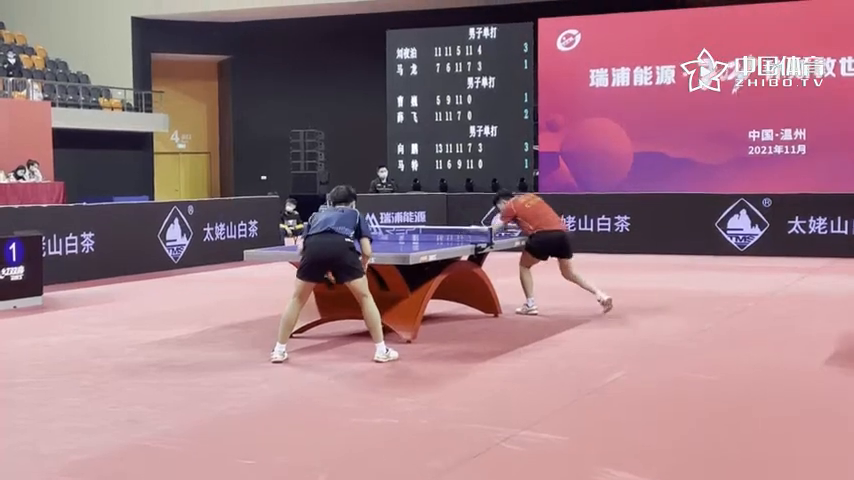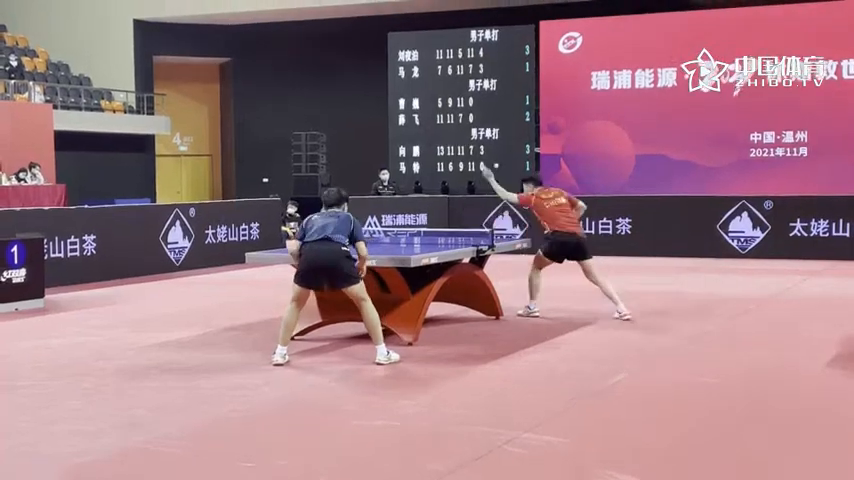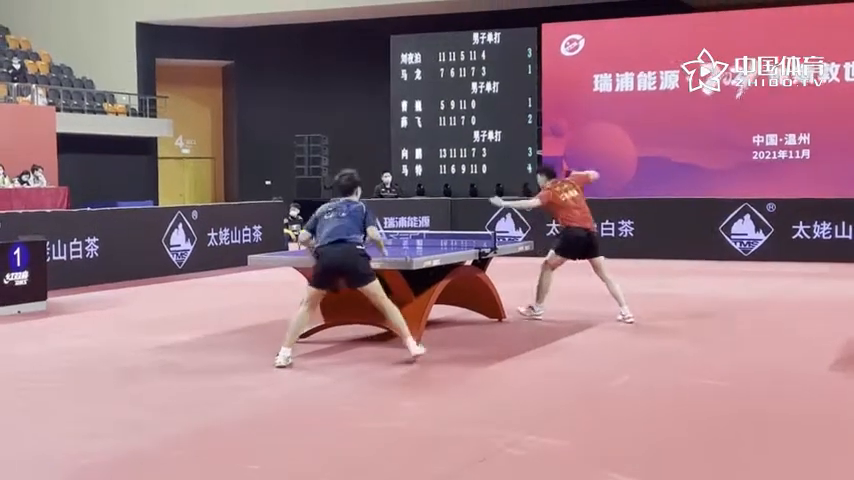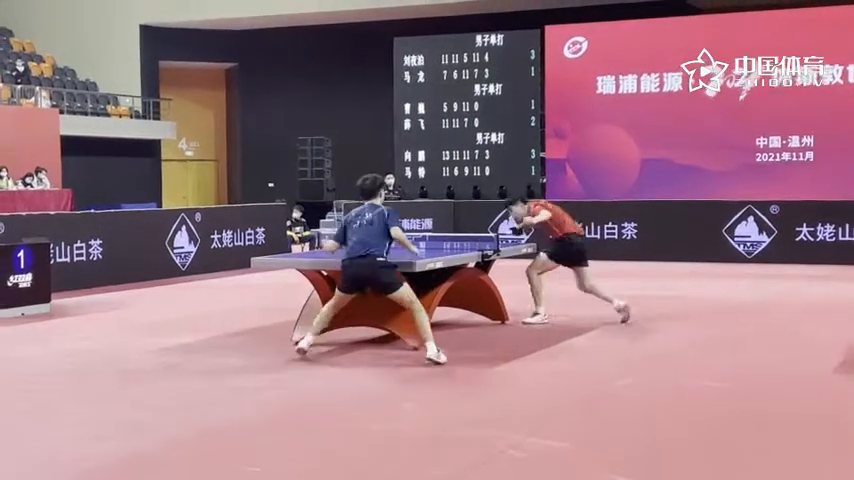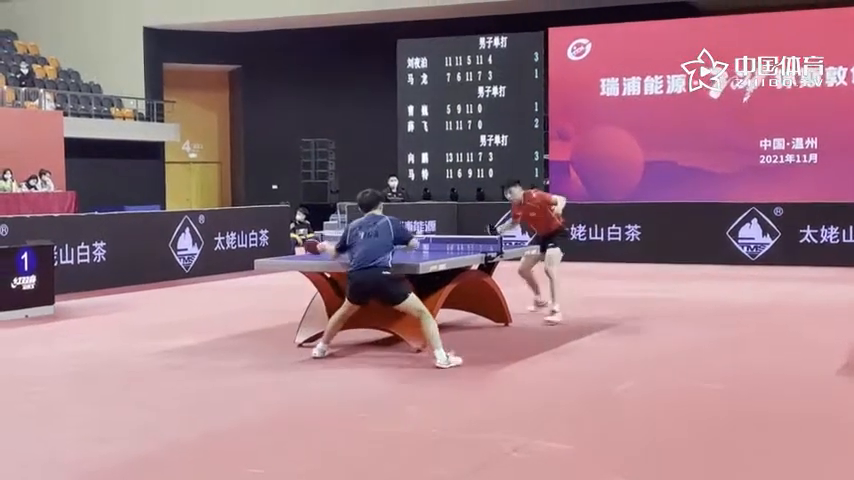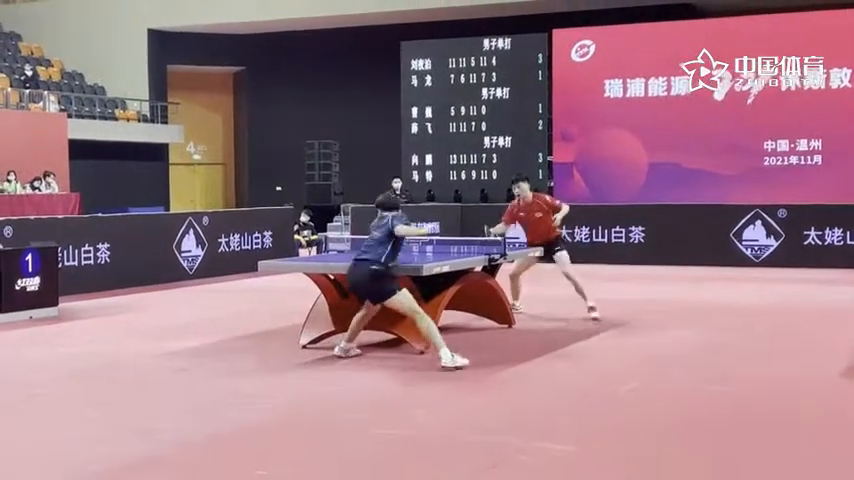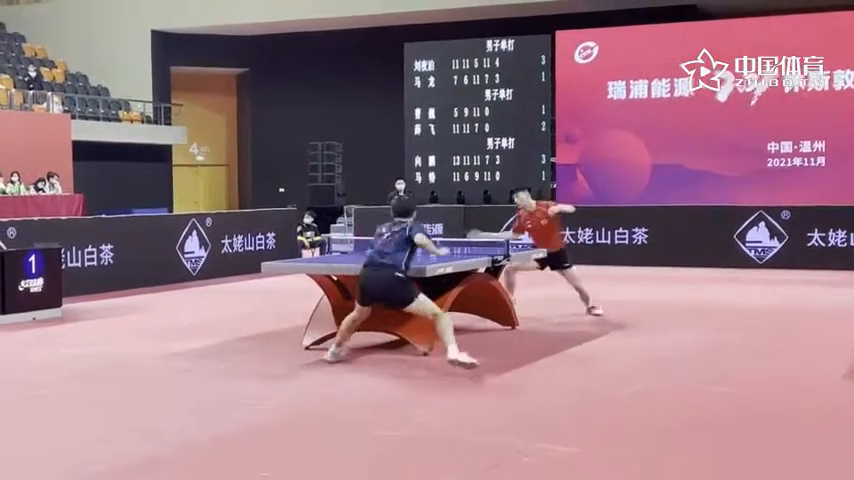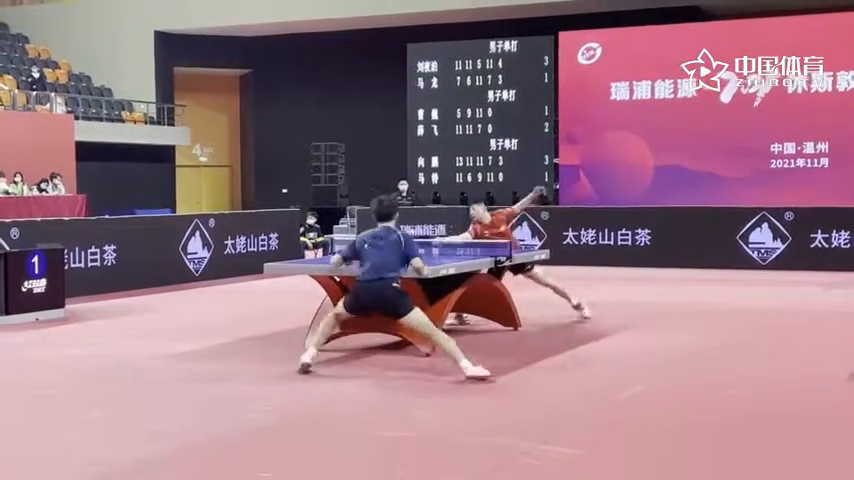
dt=0.3s
person 1, frame 1
left shoulder: (318, 215)
right shoulder: (355, 214)
left elbow: (302, 247)
right elbow: (367, 251)
left wrist: (322, 269)
right wrist: (361, 267)
left hip: (313, 247)
right hip: (341, 246)
left knee: (297, 299)
right knee: (365, 297)
left ankle: (279, 350)
right ankle: (381, 350)
person 1, frame 2
left shoulder: (311, 219)
right shoulder: (349, 218)
left elbow: (292, 249)
right elbow: (363, 253)
left wrist: (303, 266)
right wrist: (361, 268)
left hip: (309, 255)
right hip: (337, 255)
left knee: (295, 304)
right knee: (364, 302)
left ankle: (280, 353)
right ankle: (382, 352)
person 1, frame 3
left shoulder: (323, 209)
right shoulder: (361, 207)
left elbow: (303, 238)
right elbow: (374, 235)
left wrist: (317, 248)
right wrist: (382, 248)
left hip: (325, 257)
right hip: (352, 255)
left knee: (307, 305)
right knee: (382, 301)
left ankle: (285, 353)
right ankle: (411, 345)
person 1, frame 4
left shoulder: (351, 216)
right shoulder: (385, 212)
left elbow: (331, 246)
right elbow: (397, 234)
left wrist: (331, 243)
right wrist: (411, 247)
left hip: (351, 267)
right hip: (376, 265)
left knee: (334, 303)
right knee: (414, 304)
left ankle: (308, 340)
right ankle: (432, 351)
person 1, frame 5
left shoulder: (352, 227)
right shoulder: (391, 222)
left elbow: (335, 252)
right elbow: (414, 244)
left wrist: (325, 246)
right wrist: (403, 240)
left hip: (357, 278)
right hip: (382, 277)
left knee: (345, 311)
right knee: (422, 313)
left ankle: (321, 347)
right ankle: (441, 356)
person 1, frame 6
left shoulder: (376, 223)
right shoulder: (397, 218)
right elbow: (400, 231)
right wrist: (422, 230)
left hip: (355, 272)
right hip: (371, 273)
left knee: (369, 309)
right knee: (417, 312)
left ankle: (345, 346)
right ankle: (444, 355)
person 1, frame 7
left shoulder: (382, 229)
right shoulder: (413, 226)
right elbow: (420, 239)
right wrist: (437, 251)
left hip: (368, 276)
right hip: (392, 278)
left knee: (358, 314)
right knee: (438, 315)
left ankle: (335, 351)
right ankle: (453, 352)
person 1, frame 8
left shoulder: (362, 238)
right shoulder: (402, 237)
left elbow: (335, 262)
right elbow: (417, 266)
left wrist: (340, 256)
right wrist: (423, 269)
left hip: (362, 290)
right hip: (389, 291)
left knee: (334, 317)
right knee: (430, 331)
left ankle: (310, 355)
right ankle: (468, 366)
person 2, frame 1
left shoulder: (510, 206)
right shoulder: (532, 198)
left elbow: (496, 228)
left hip: (543, 236)
right hip: (561, 233)
left knee: (524, 265)
right knee: (568, 273)
left ankle: (530, 305)
right ankle: (600, 296)
person 2, frame 2
left shoulder: (532, 198)
right shoulder: (561, 193)
left elbow: (506, 196)
right elbow: (582, 207)
left wrist: (491, 179)
left hip: (559, 238)
right hip: (578, 237)
left knee: (536, 267)
right knee: (594, 277)
left ankle: (532, 307)
right ankle: (621, 309)
person 2, frame 3
left shoulder: (548, 192)
right shoulder: (572, 181)
left elbow: (532, 203)
right elbow: (594, 175)
left wrist: (504, 203)
right wrist: (574, 174)
left hip: (572, 234)
right hip: (590, 233)
left knee: (547, 267)
right knee: (604, 275)
left ankle: (536, 309)
right ankle: (625, 311)
person 2, frame 4
left shoulder: (535, 208)
right shoulder: (532, 210)
left elbow: (545, 215)
left wrist: (533, 220)
right wrist: (523, 224)
left hip: (567, 241)
right hip: (576, 242)
left knee: (532, 271)
right knee: (586, 286)
left ankle: (540, 313)
right ankle: (618, 304)
person 2, frame 5
left shoulder: (535, 196)
right shoulder: (515, 206)
left elbow: (561, 199)
right elbow: (514, 222)
left wrist: (559, 207)
right wrist: (500, 229)
left hip: (555, 234)
right hip: (542, 236)
left knee: (549, 269)
right knee: (523, 270)
left ankle: (555, 309)
right ankle: (539, 299)
person 2, frame 6
left shoulder: (543, 200)
right shoulder: (513, 207)
left elbow: (565, 207)
right elbow: (504, 225)
left wrist: (560, 215)
right wrist: (492, 231)
left hip: (552, 241)
right hip: (533, 244)
left knee: (567, 272)
right knee: (514, 274)
left ankle: (590, 306)
right ankle: (515, 305)
person 2, frame 7
left shoulder: (547, 207)
right shoulder: (522, 216)
left elbow: (571, 209)
right elbow: (513, 235)
left wrist: (558, 208)
right wrist: (486, 235)
left hip: (558, 252)
left knee: (578, 286)
right knee: (509, 269)
left ankle: (590, 306)
person 2, frame 8
left shoulder: (501, 216)
right shoulder: (475, 228)
left elbow: (518, 208)
right elbow: (463, 238)
left wrist: (534, 195)
left knee: (546, 282)
left ankle: (575, 303)
right ankle: (461, 315)
